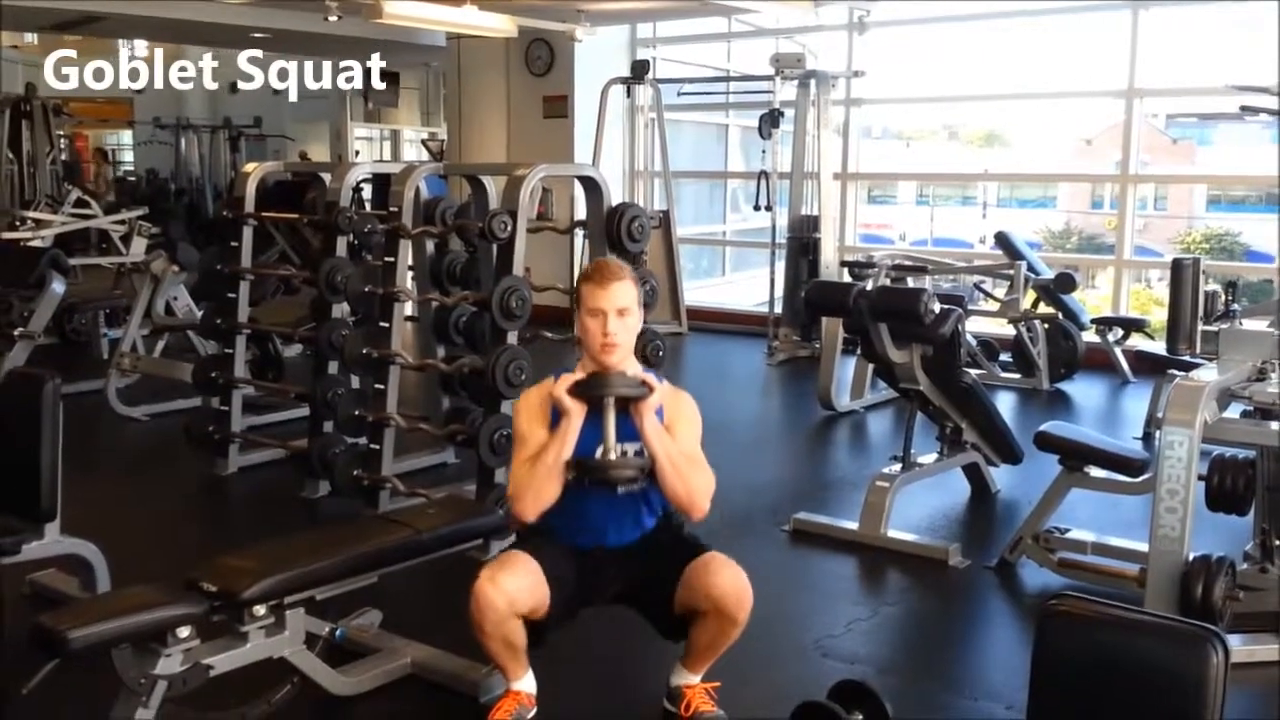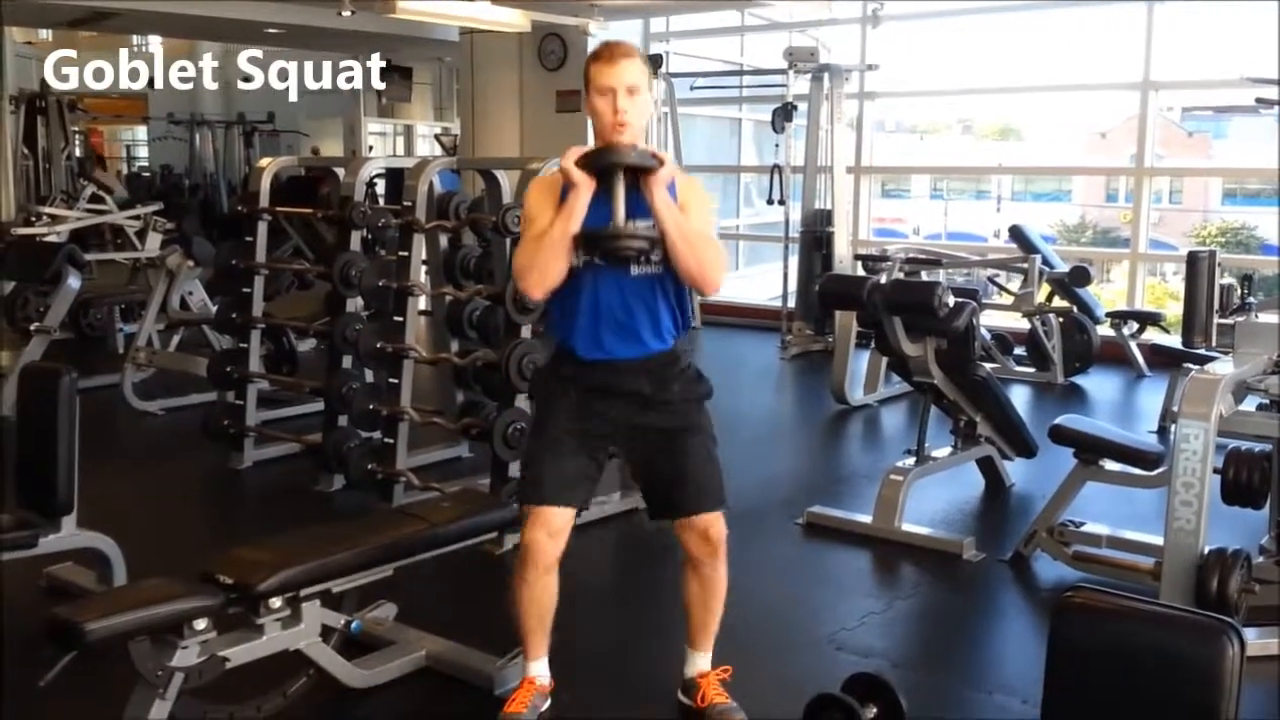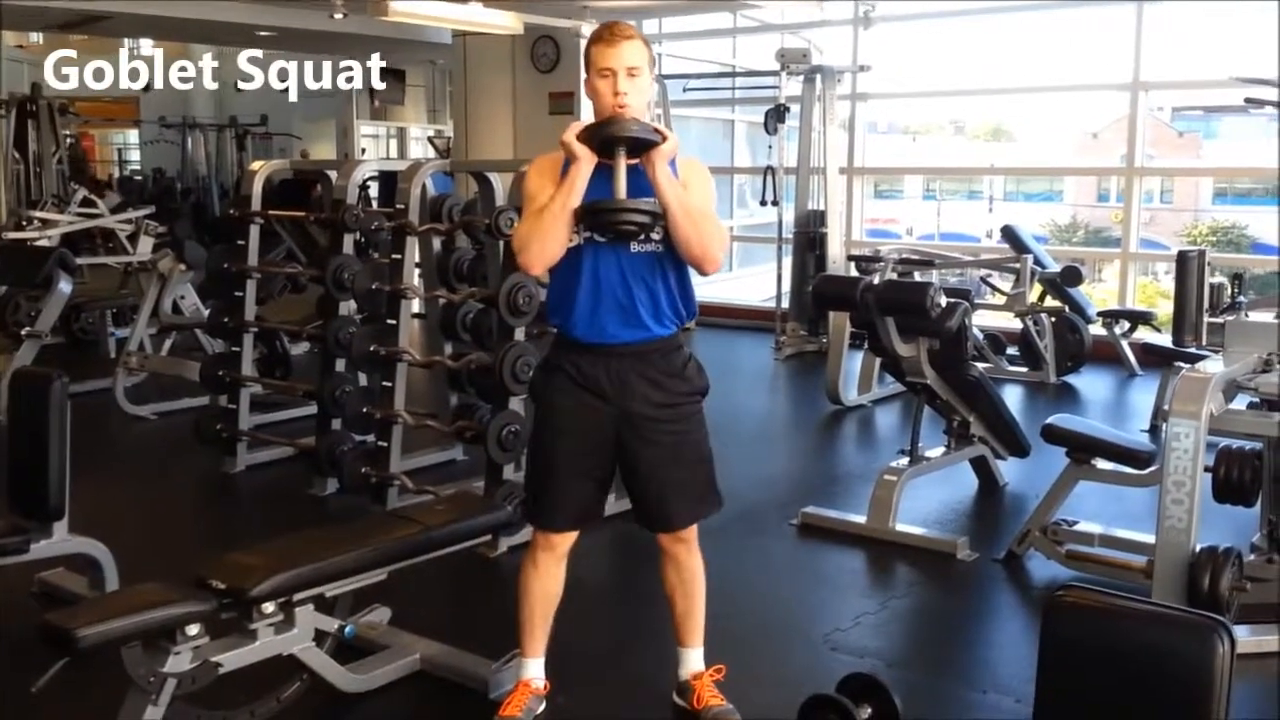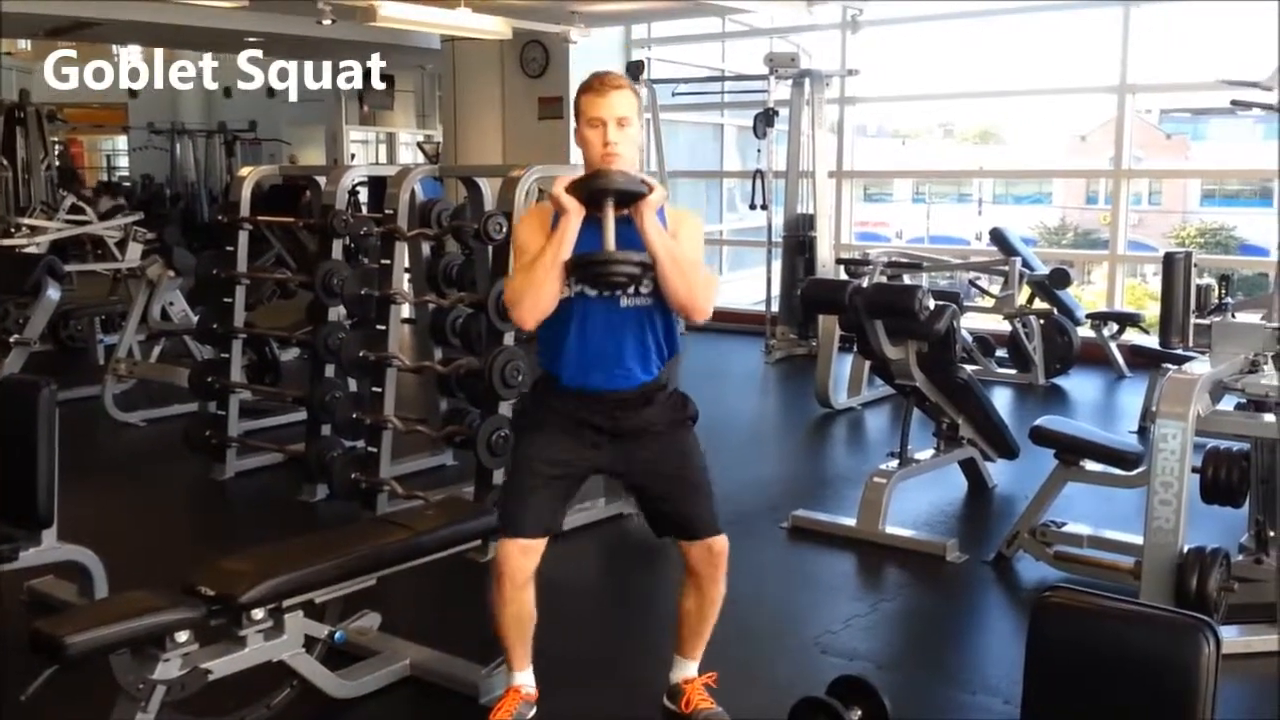
dt=0.5s
person 1, frame 1
left shoulder: (672, 401)
right shoulder: (541, 400)
left elbow: (696, 504)
right elbow: (526, 508)
left wrist: (646, 419)
right wrist: (572, 420)
left hip: (647, 543)
right hip: (564, 545)
left knee: (732, 592)
right knee: (491, 595)
person 1, frame 2
left shoulder: (685, 189)
right shoulder: (552, 188)
left elbow: (709, 279)
right elbow: (533, 285)
left wrist: (657, 194)
right wrist: (580, 193)
left hip: (663, 383)
right hip: (577, 384)
left knee: (707, 536)
right knee: (541, 542)
person 1, frame 3
left shoulder: (685, 169)
right shoulder: (552, 168)
left elbow: (710, 258)
right elbow: (532, 259)
left wrist: (658, 171)
right wrist: (583, 168)
left hip: (660, 370)
right hip: (578, 371)
left knee: (679, 534)
right knee: (552, 536)
person 1, frame 4
left shoulder: (674, 218)
right shoulder: (543, 218)
left elbow: (698, 307)
right elbow: (525, 313)
left wrist: (647, 220)
right wrist: (572, 220)
left hip: (648, 407)
right hip: (564, 407)
left knee: (709, 550)
right knee: (513, 558)
